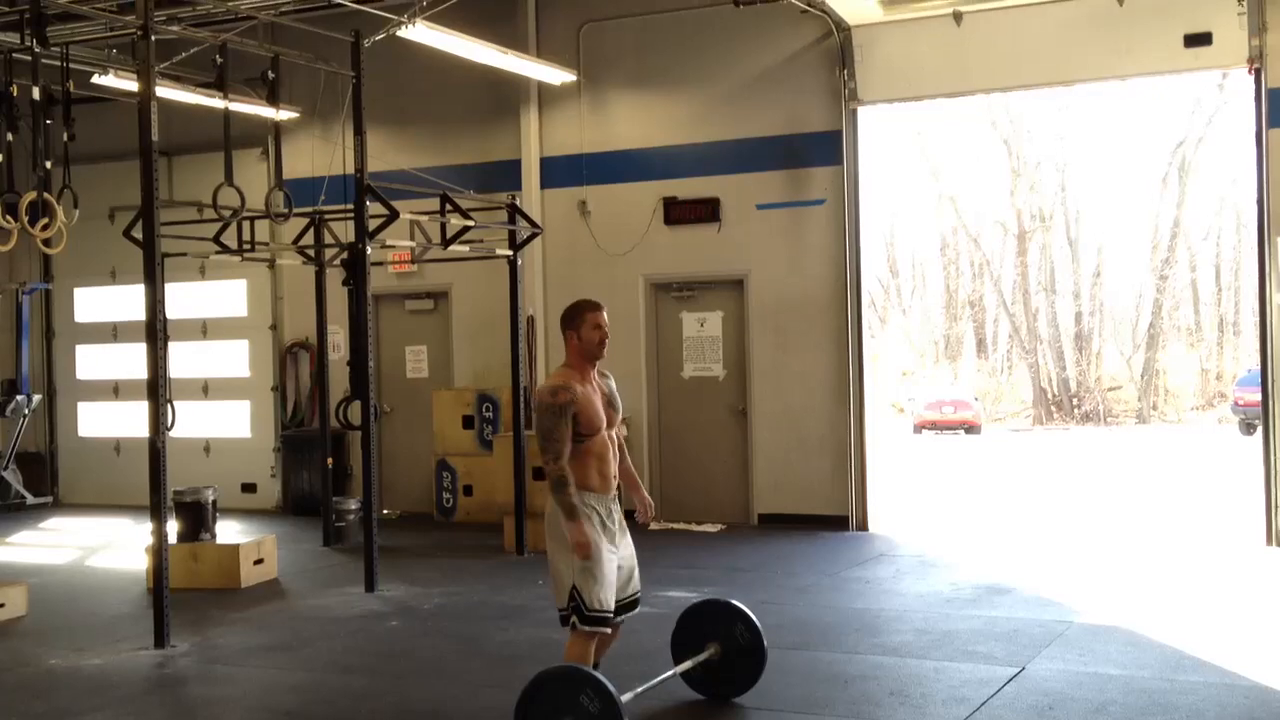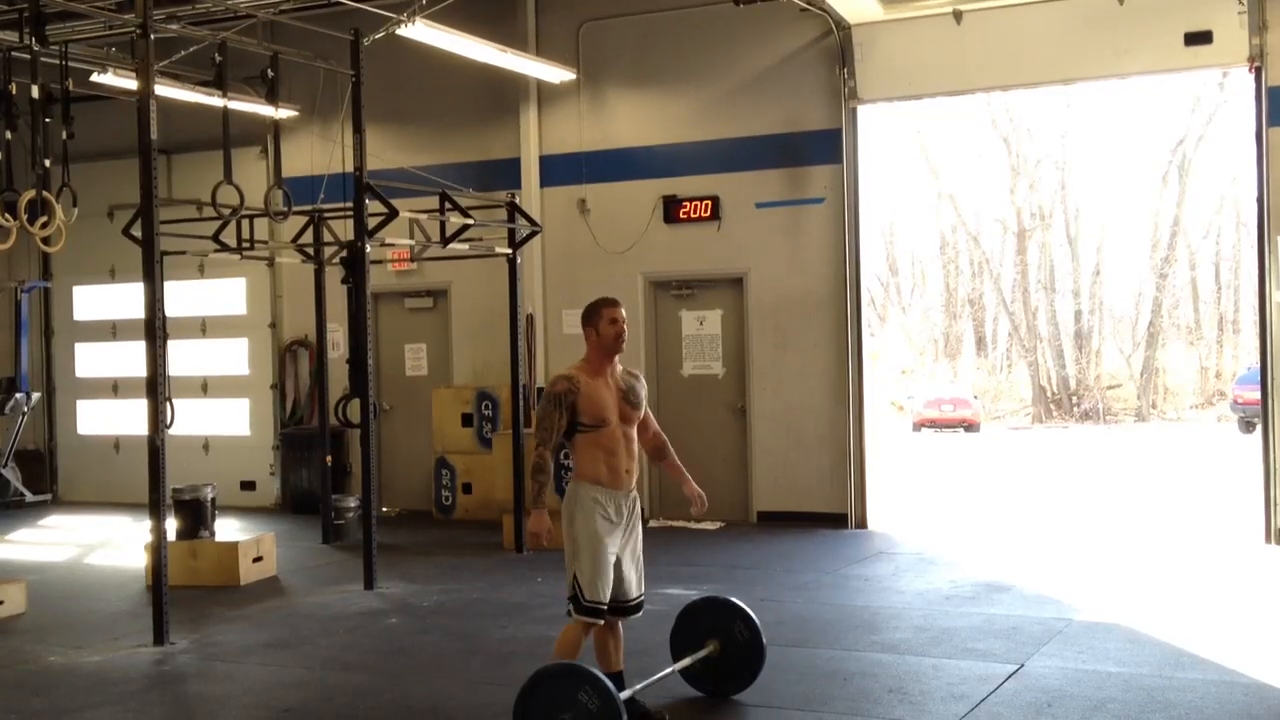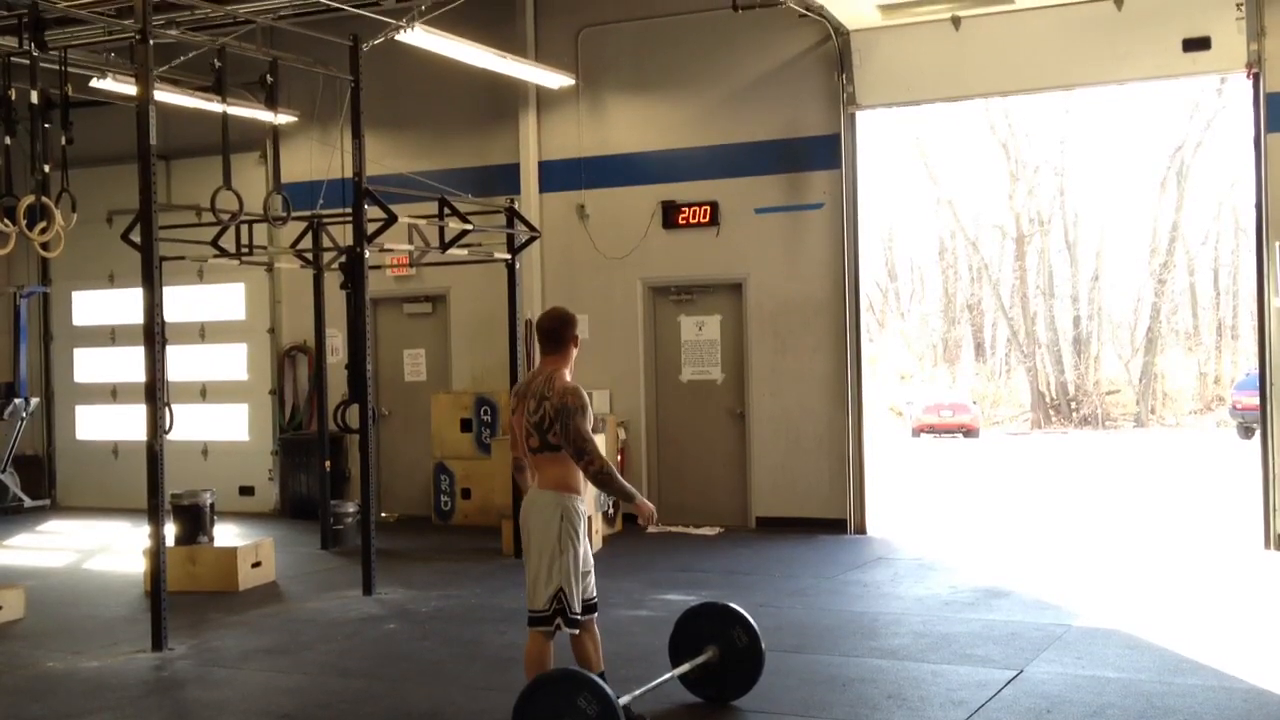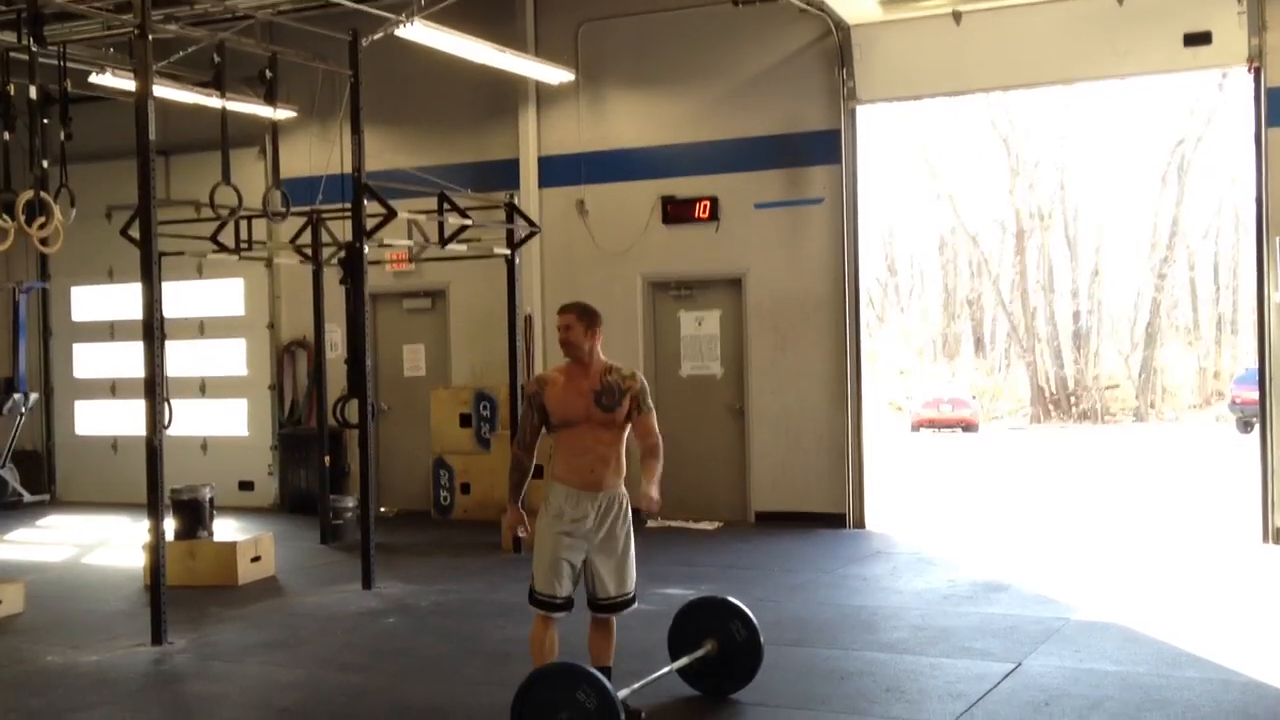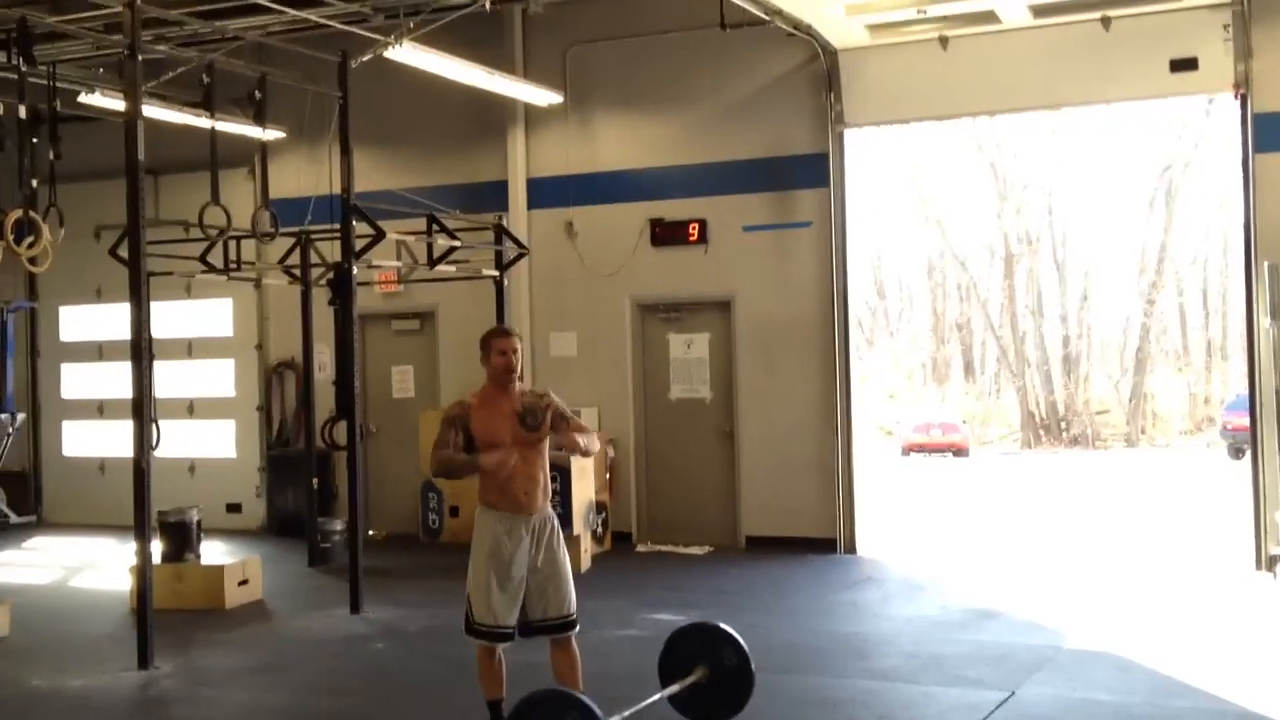
dt=1s
person 1, frame 1
left shoulder: (605, 381)
right shoulder: (559, 393)
right elbow: (554, 463)
left wrist: (637, 489)
right wrist: (574, 523)
left hip: (610, 506)
right hip: (581, 510)
left knee: (620, 608)
right knee: (590, 621)
person 1, frame 2
left shoulder: (633, 381)
right shoulder: (567, 385)
left elbow: (652, 438)
right elbow: (543, 450)
left wrist: (686, 482)
right wrist: (538, 509)
left hip: (628, 503)
right hip: (591, 502)
left knee: (616, 610)
right knee: (588, 612)
person 1, frame 3
left shoulder: (525, 388)
right shoulder: (567, 393)
left elbow: (519, 456)
right elbow: (590, 461)
left wrist: (531, 495)
right wrist: (636, 499)
left hip: (546, 502)
right hip: (559, 508)
left knee: (583, 613)
right knee: (547, 620)
person 1, frame 4
left shoulder: (629, 383)
right shoulder: (544, 385)
left elbow: (651, 442)
right elbow: (524, 447)
left wrist: (650, 484)
right wrist: (514, 503)
left hip: (612, 504)
right hip: (563, 503)
left knee: (606, 608)
right knee: (549, 608)
person 1, frame 5
left shoulder: (542, 402)
right shoulder: (464, 412)
left elbow: (590, 438)
right elbow: (438, 463)
left wrist: (580, 439)
right wrist: (480, 462)
left hip: (544, 526)
right hip: (496, 528)
left knee: (562, 630)
right knee: (489, 635)
